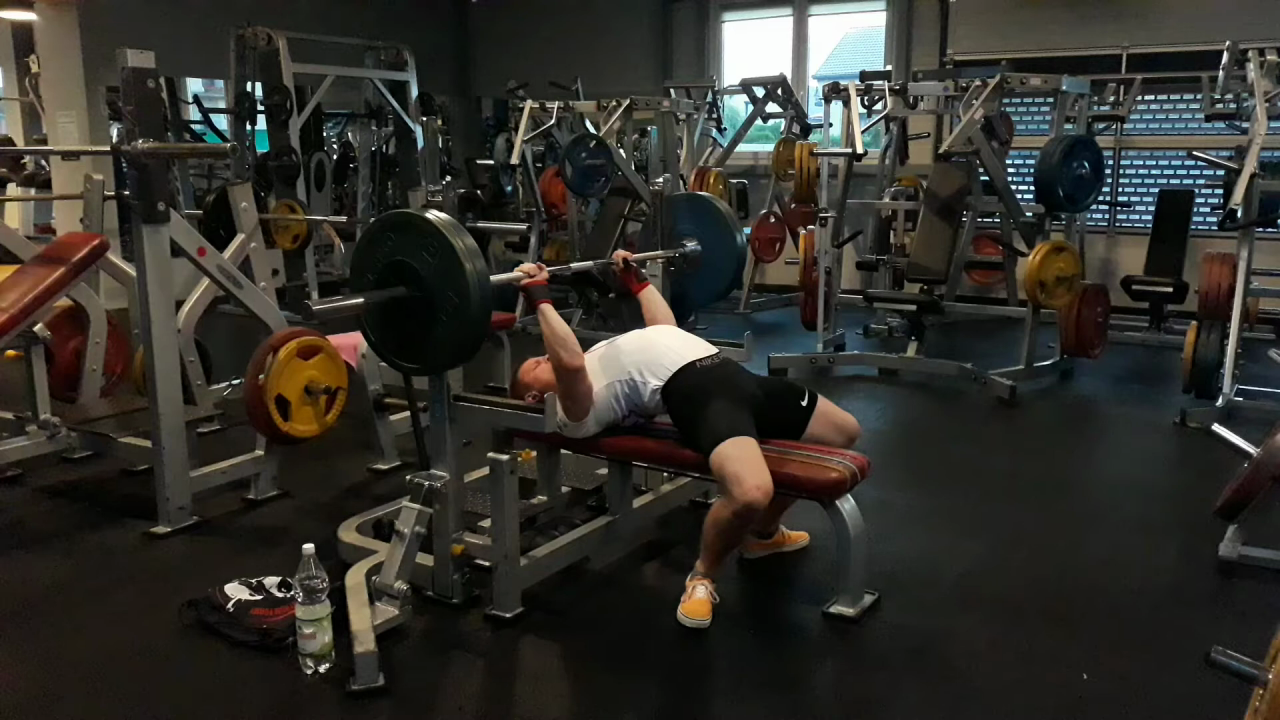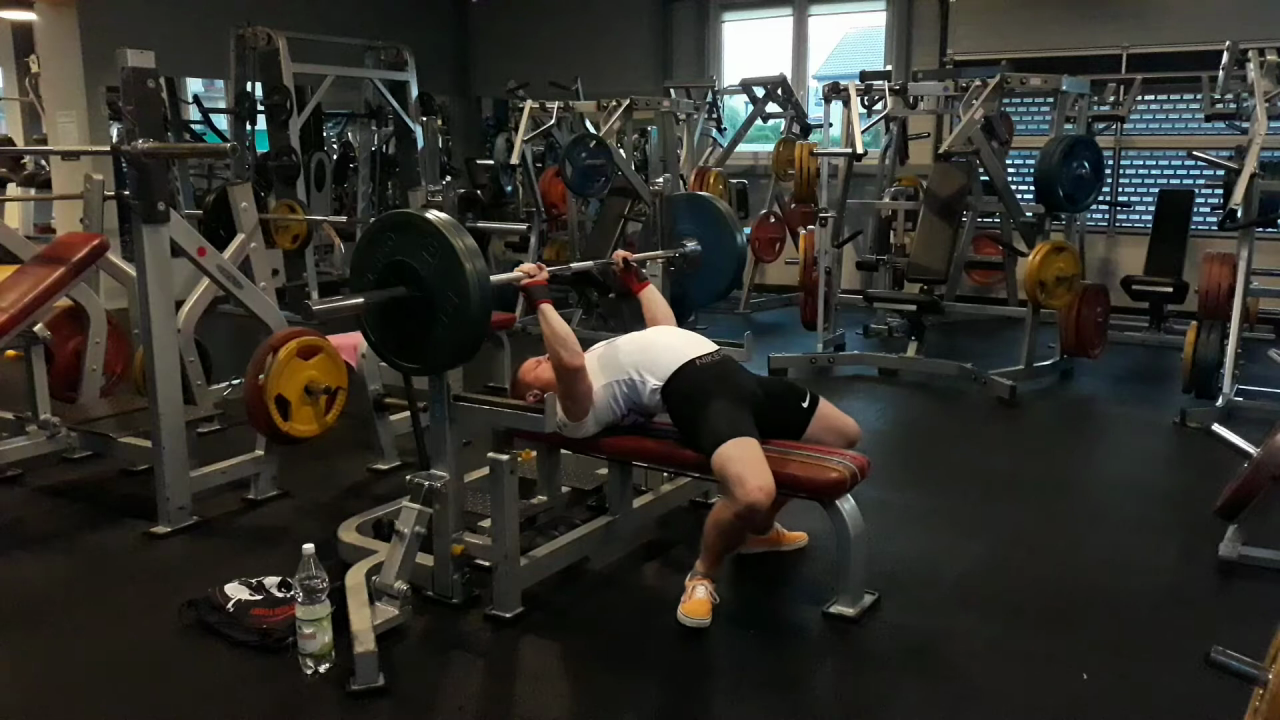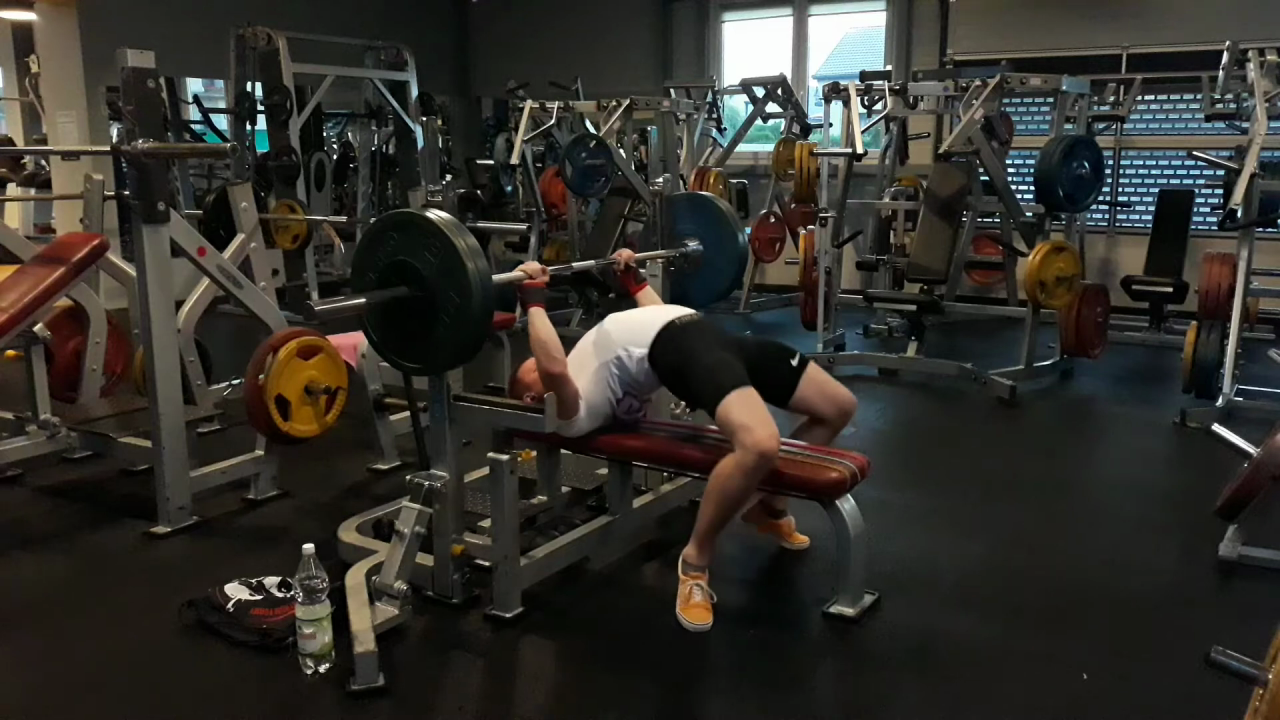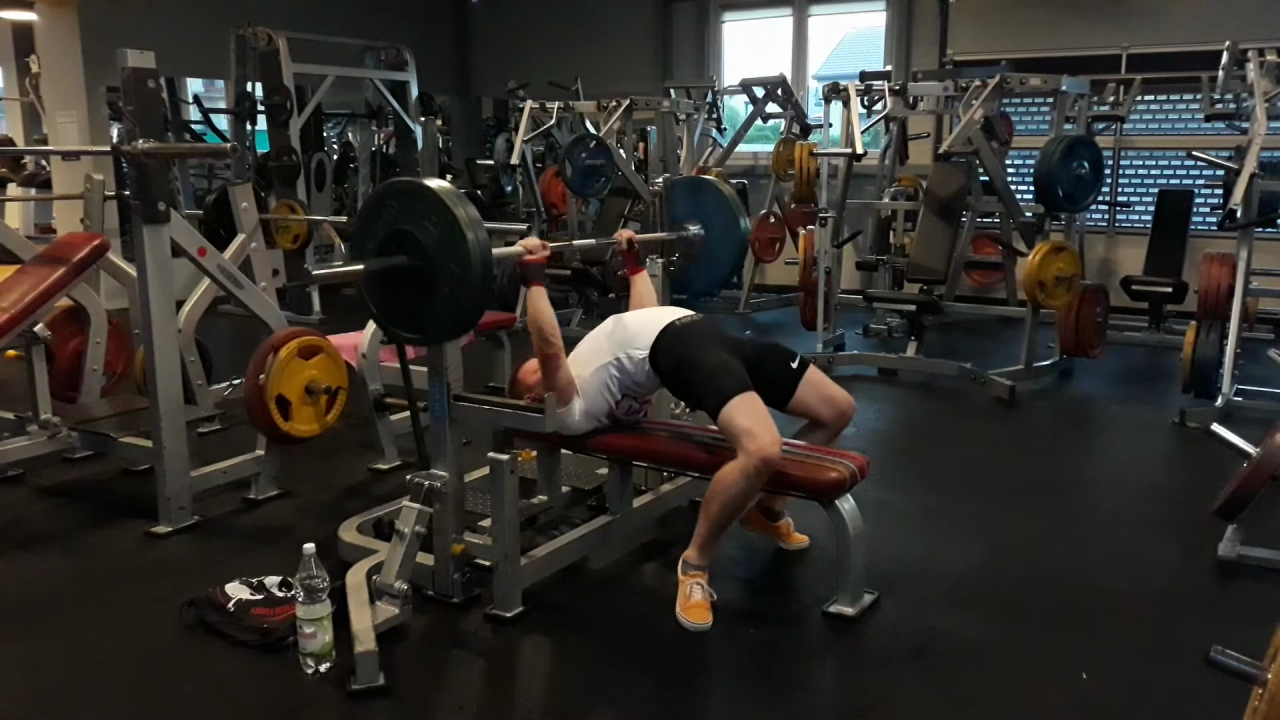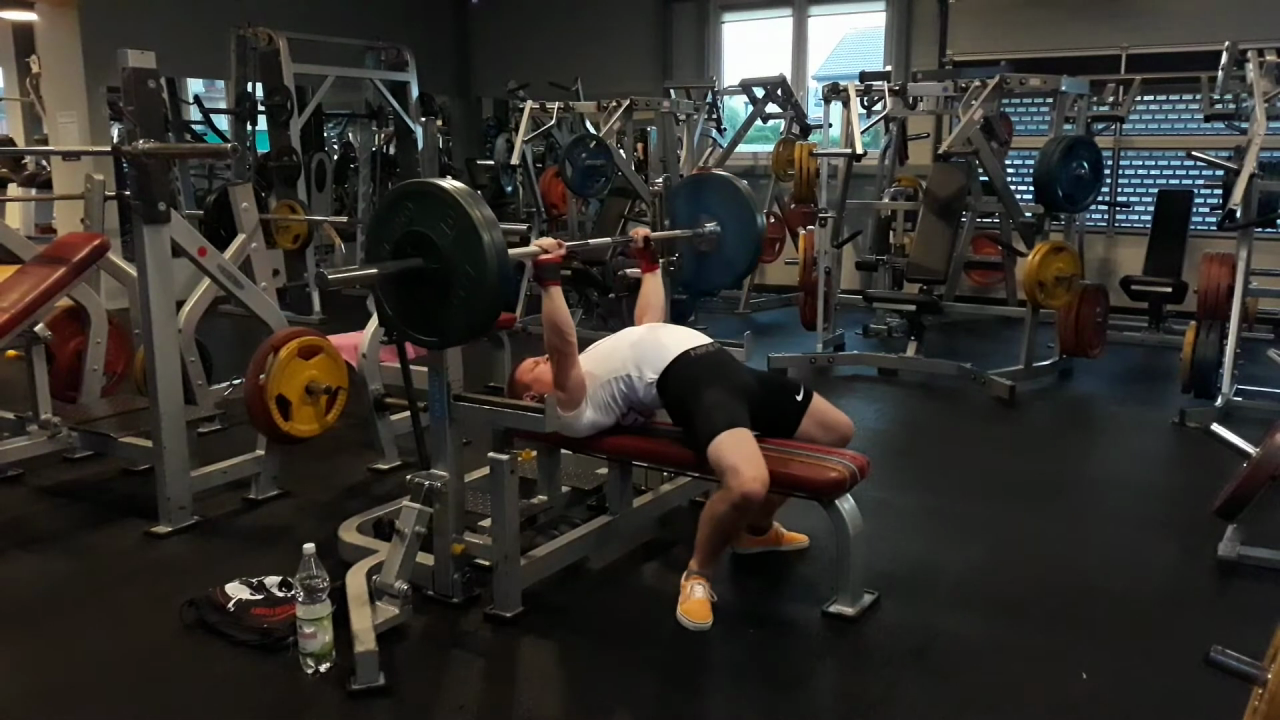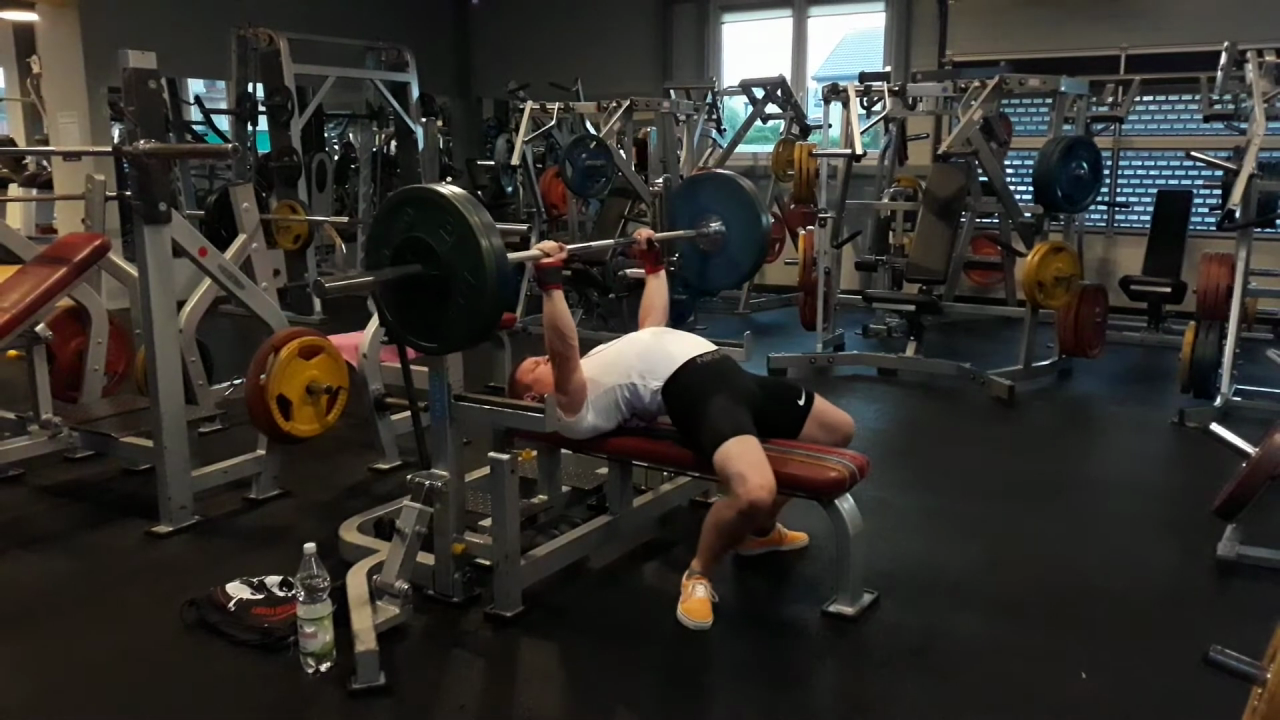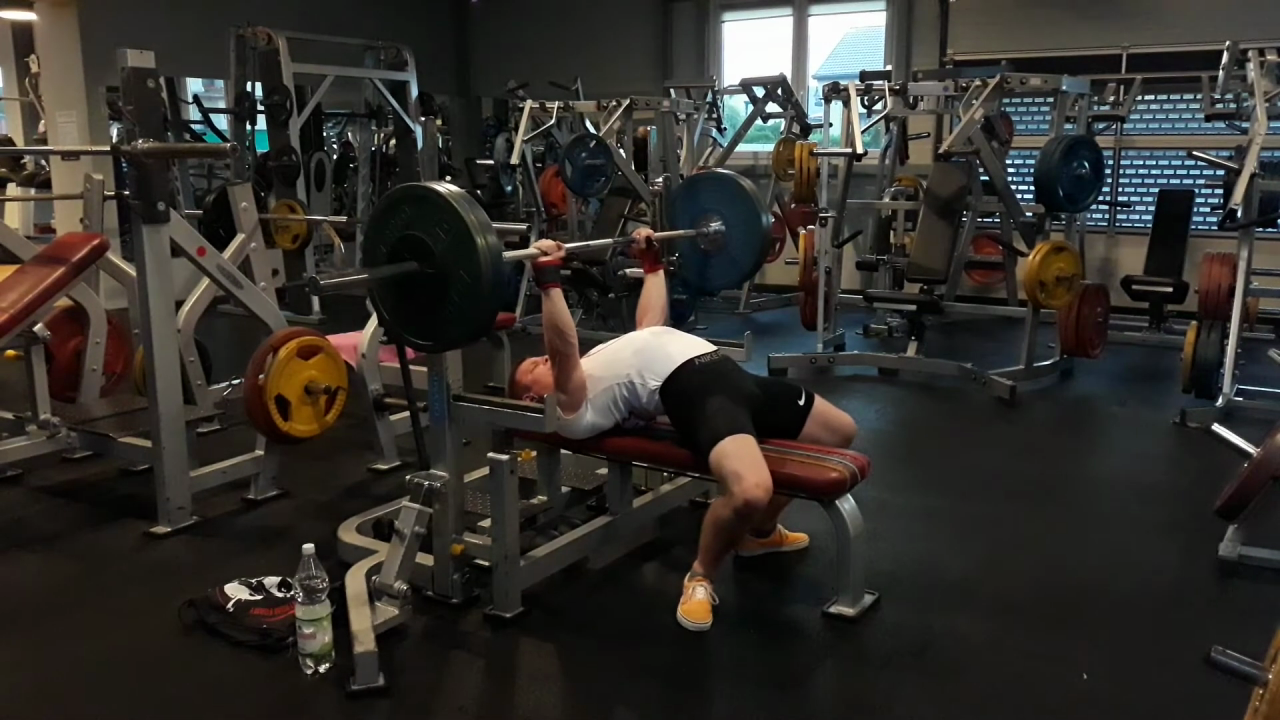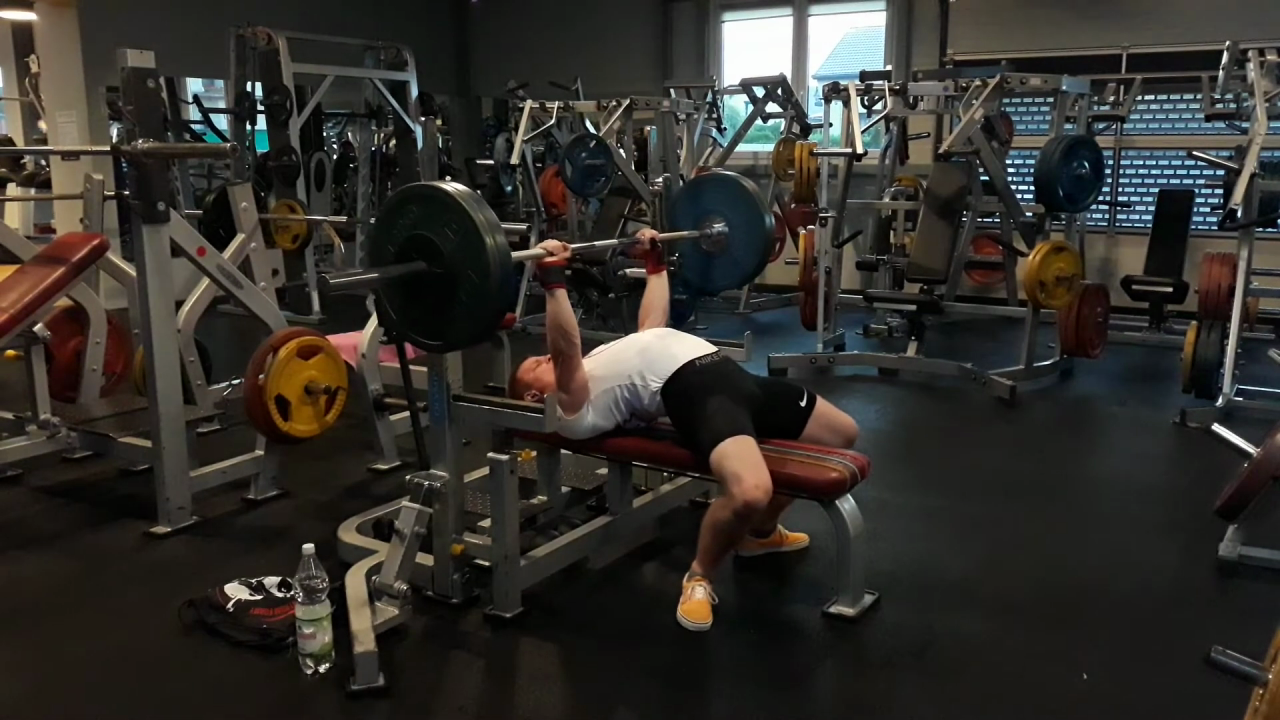
dt=0.5s
person 1, frame 1
left shoulder: (601, 366)
right shoulder: (574, 410)
left elbow: (665, 329)
right elbow: (571, 362)
left wrist: (634, 278)
right wrist: (540, 299)
left knee: (844, 434)
right knee: (751, 493)
left ankle: (763, 532)
right ankle: (703, 574)
person 1, frame 2
left shoulder: (604, 367)
right shoulder: (574, 412)
left elbow: (666, 330)
right elbow: (571, 361)
left wrist: (635, 278)
right wrist: (540, 299)
left knee: (845, 436)
right knee: (754, 495)
left ankle: (759, 530)
right ankle: (703, 575)
person 1, frame 3
left shoulder: (596, 370)
left elbow: (656, 315)
right elbow: (555, 369)
left wrist: (633, 279)
right wrist: (534, 300)
left knee: (839, 406)
right knee: (759, 445)
left ankle: (771, 508)
right ankle: (695, 561)
person 1, frame 4
left shoulder: (595, 372)
left elbow: (645, 316)
right elbow: (549, 348)
left wrist: (633, 260)
right wrist: (533, 277)
left knee: (837, 410)
right knee: (762, 451)
left ankle: (768, 510)
right ankle: (694, 563)
person 1, frame 5
left shoulder: (599, 369)
right shoulder: (571, 407)
left elbow: (649, 323)
right elbow: (562, 345)
left wrist: (648, 259)
right wrist: (548, 277)
left knee: (838, 433)
right knee: (748, 486)
left ankle: (756, 529)
right ankle: (698, 575)
person 1, frame 6
left shoulder: (604, 366)
right shoulder: (572, 410)
left elbow: (653, 326)
right elbow: (564, 350)
left wrist: (652, 261)
right wrist: (550, 281)
left knee: (840, 431)
right knee: (755, 493)
left ankle: (760, 531)
right ankle: (698, 574)
person 1, frame 7
left shoulder: (600, 366)
right shoulder: (572, 408)
left elbow: (651, 322)
right elbow: (562, 347)
left wrist: (651, 259)
right wrist: (548, 279)
left knee: (840, 433)
right knee: (750, 492)
left ankle: (760, 532)
right ankle: (700, 577)
person 1, frame 8
left shoulder: (601, 367)
right shoulder: (573, 410)
left elbow: (652, 325)
right elbow: (566, 349)
left wrist: (655, 260)
right wrist: (553, 279)
left knee: (842, 435)
right knee: (750, 493)
left ankle: (760, 532)
right ankle: (698, 577)
